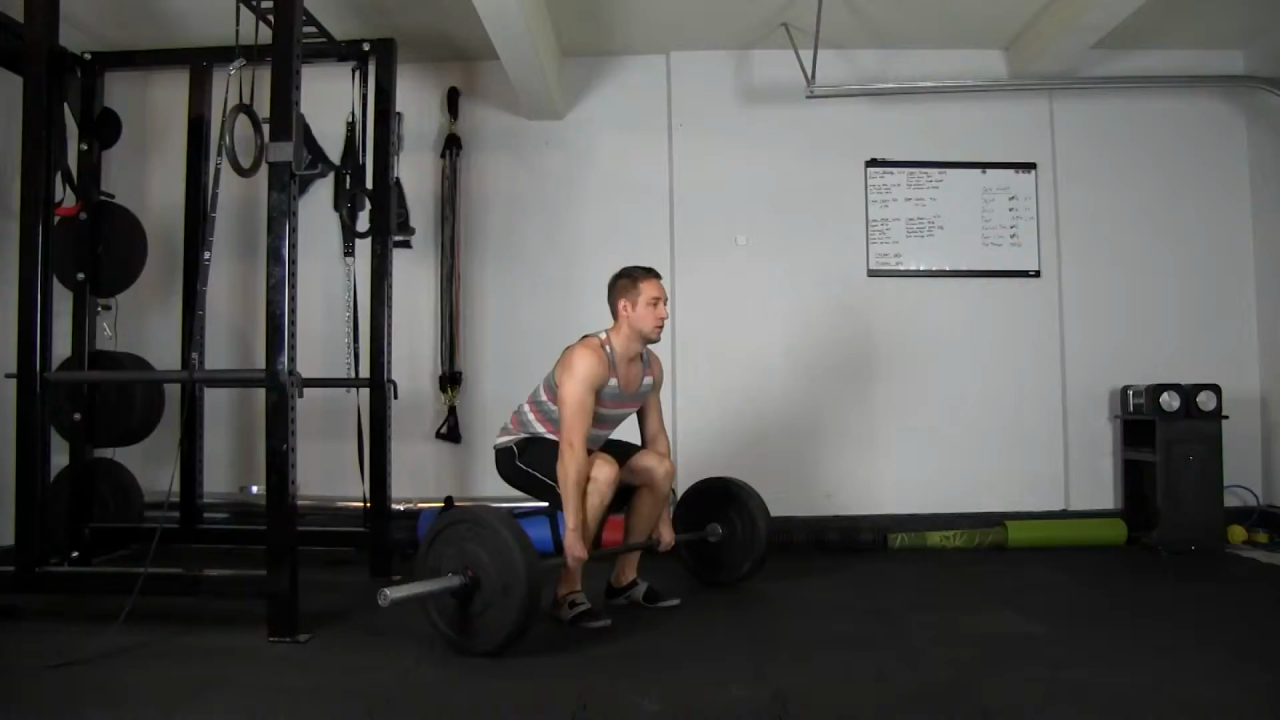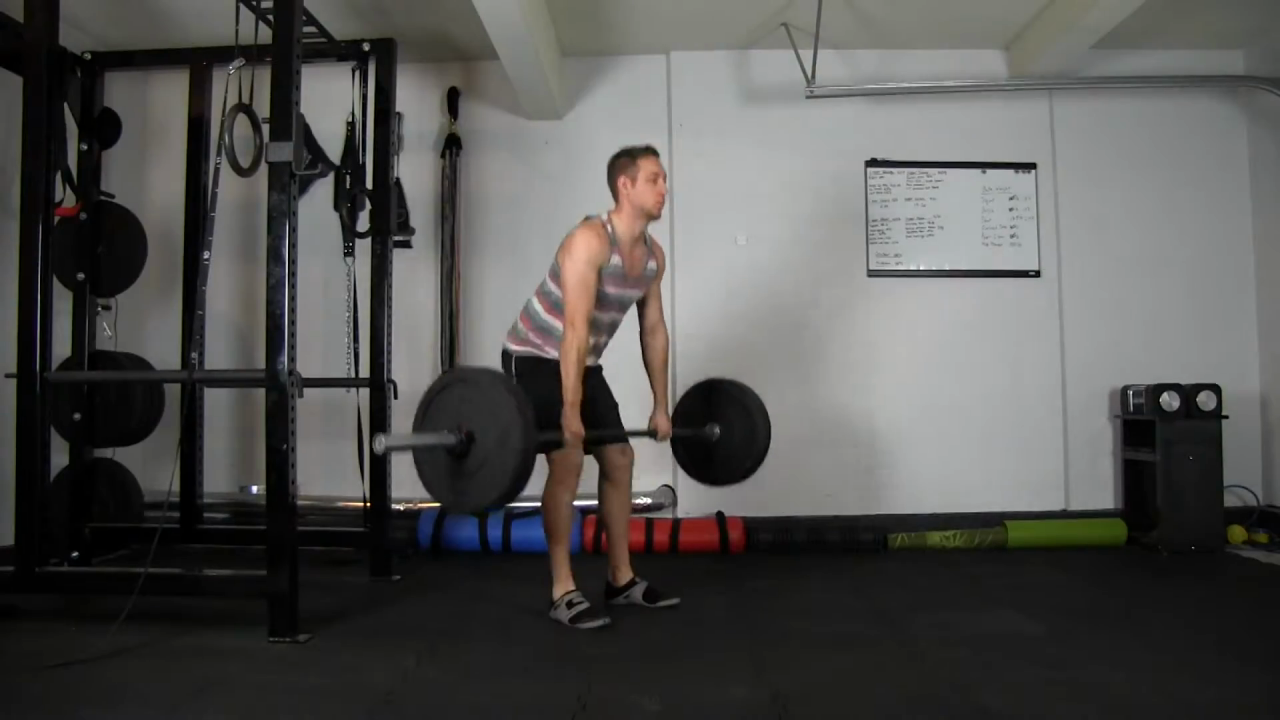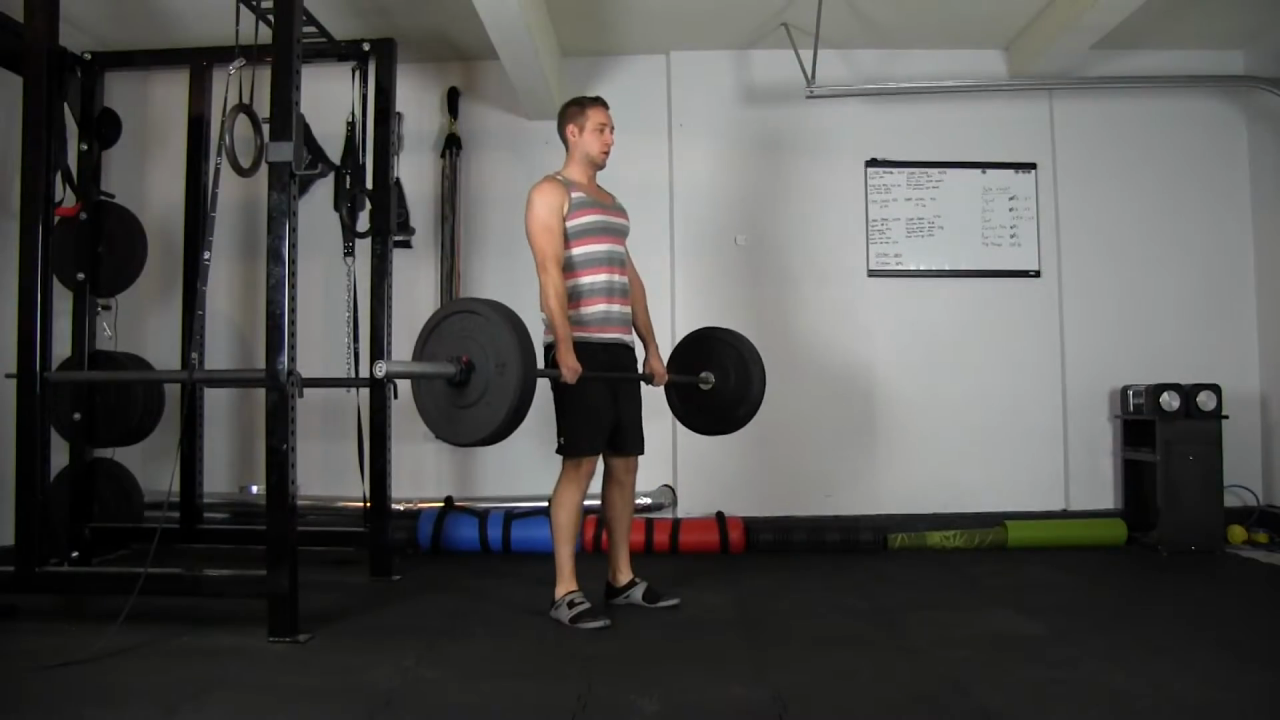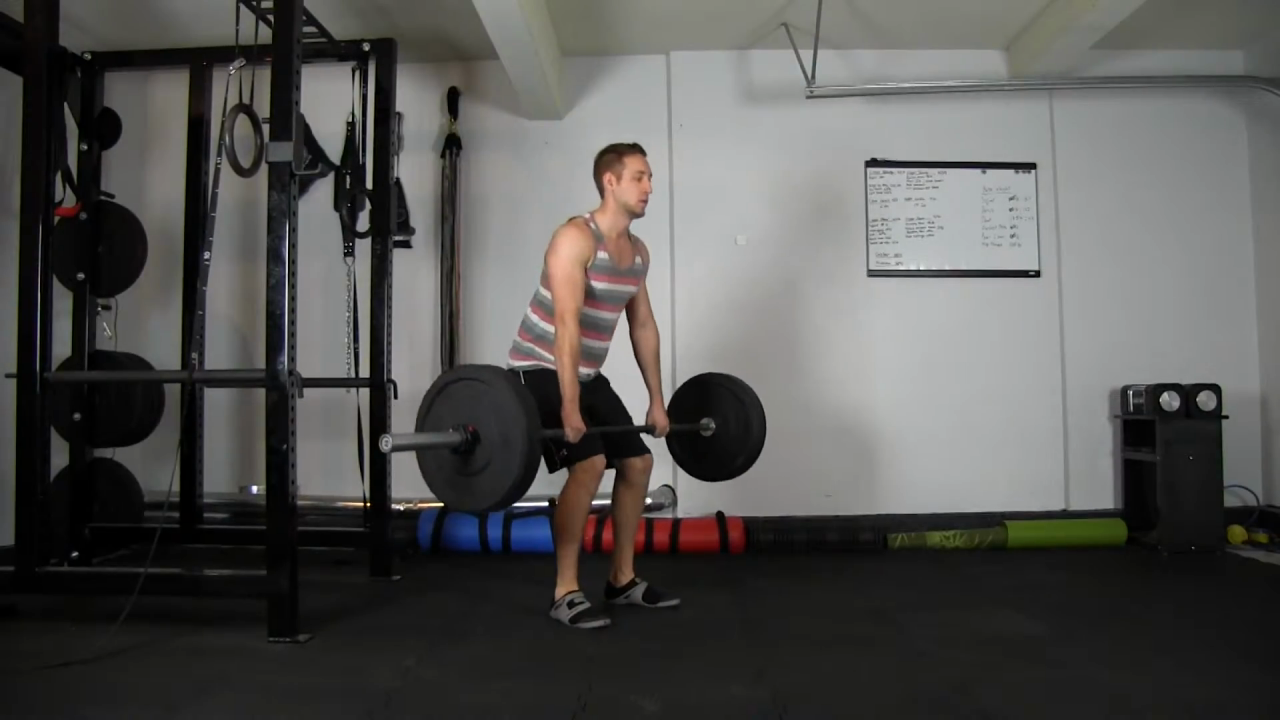
dt=1s
person 1, frame 1
left shoulder: (651, 366)
right shoulder: (588, 358)
left elbow: (656, 436)
right elbow: (571, 449)
left wrist: (664, 518)
right wrist: (573, 531)
left hip: (583, 446)
right hip: (525, 446)
left knee: (660, 469)
right knee: (603, 473)
left ankle: (624, 579)
right ankle: (568, 592)
person 1, frame 2
left shoulder: (653, 254)
right shoulder: (590, 240)
left elbow: (654, 330)
right elbow: (576, 323)
left wrist: (661, 406)
right wrist: (570, 412)
left hip: (584, 363)
right hip: (535, 357)
left knee: (620, 458)
right knee: (567, 461)
left ankle: (622, 580)
right ankle: (564, 592)
person 1, frame 3
left shoulder: (610, 201)
right shoulder: (551, 193)
right elbow: (551, 274)
left wrist: (651, 348)
right wrist: (565, 347)
left hip: (619, 348)
right hip: (580, 348)
left knee: (624, 463)
right knee: (580, 464)
left ankle: (622, 579)
right ankle: (565, 592)
person 1, frame 4
left shoulder: (638, 252)
right shoulder: (575, 238)
left elbow: (643, 326)
right elbow: (566, 322)
left wrist: (657, 400)
right wrist: (568, 404)
left hip: (587, 372)
right hip: (538, 369)
left knee: (637, 461)
right knee: (589, 463)
left ankle: (622, 579)
right ankle: (566, 594)
